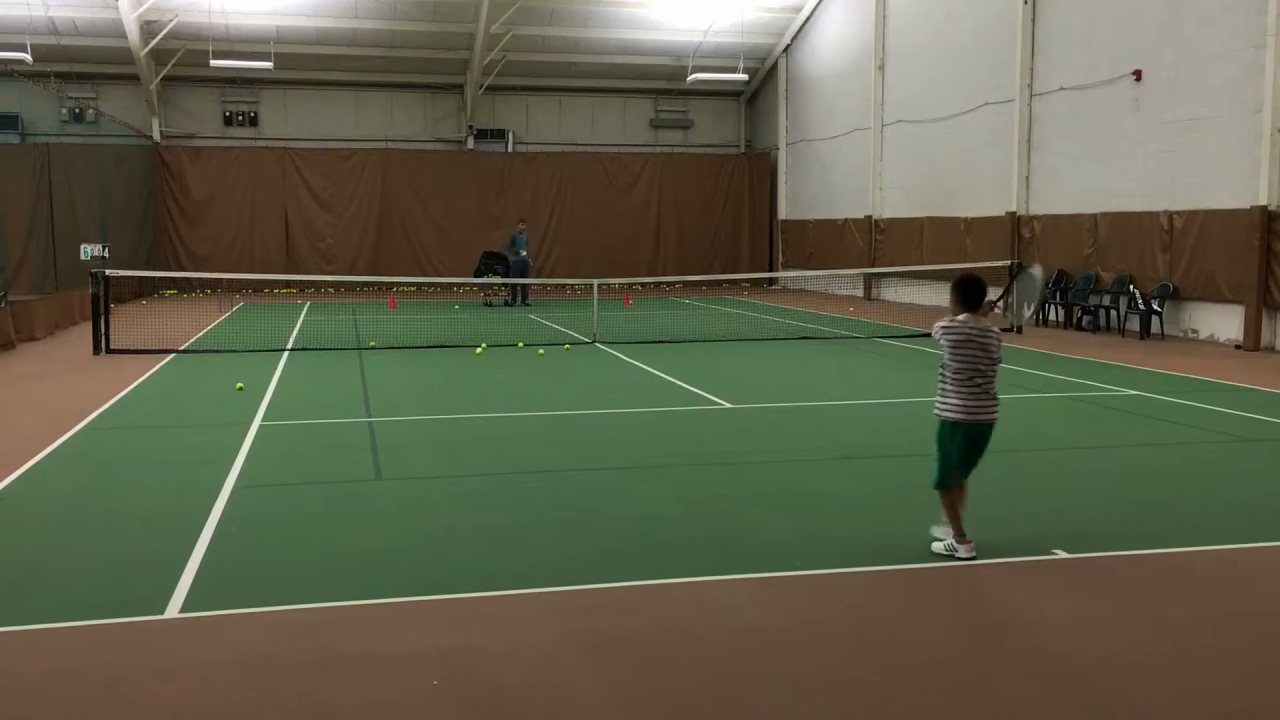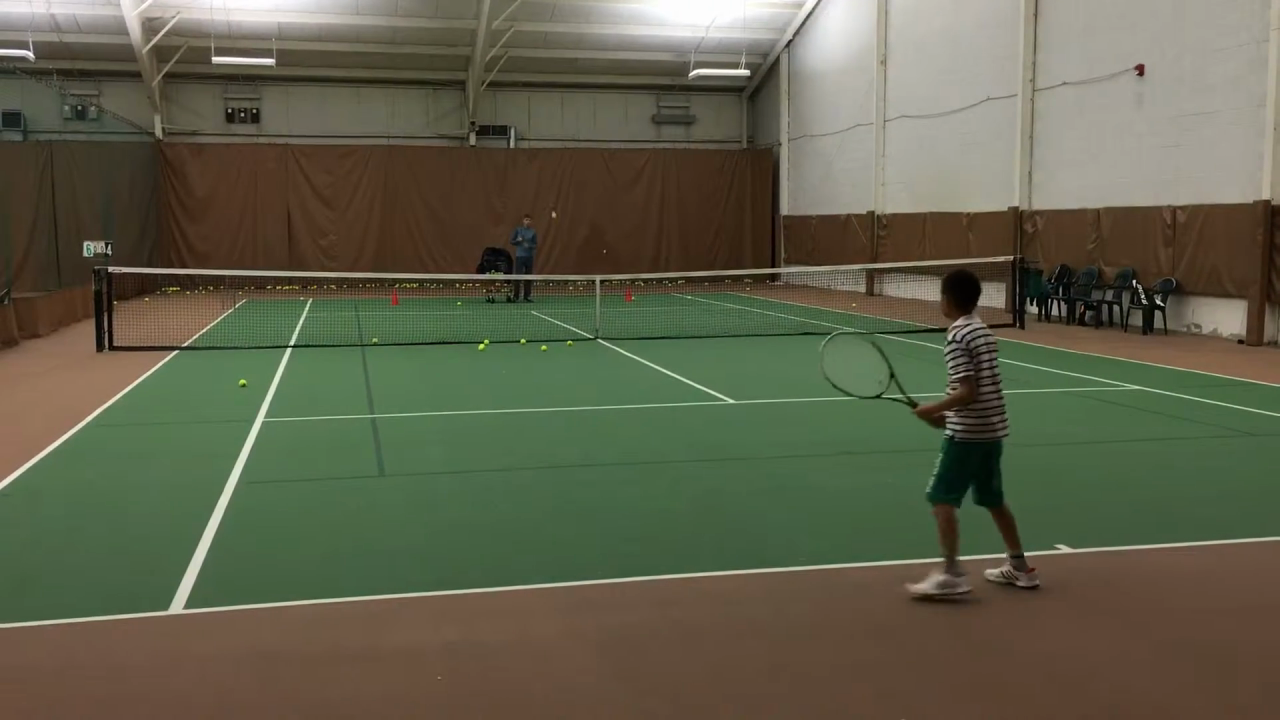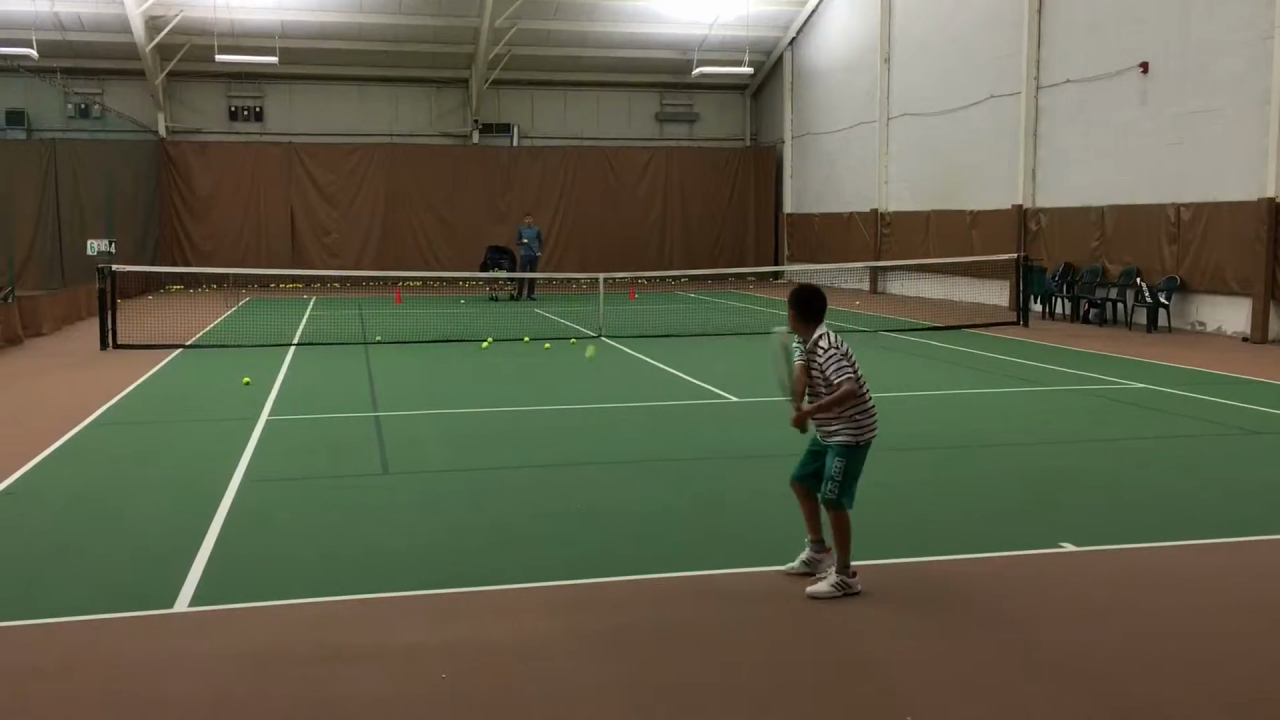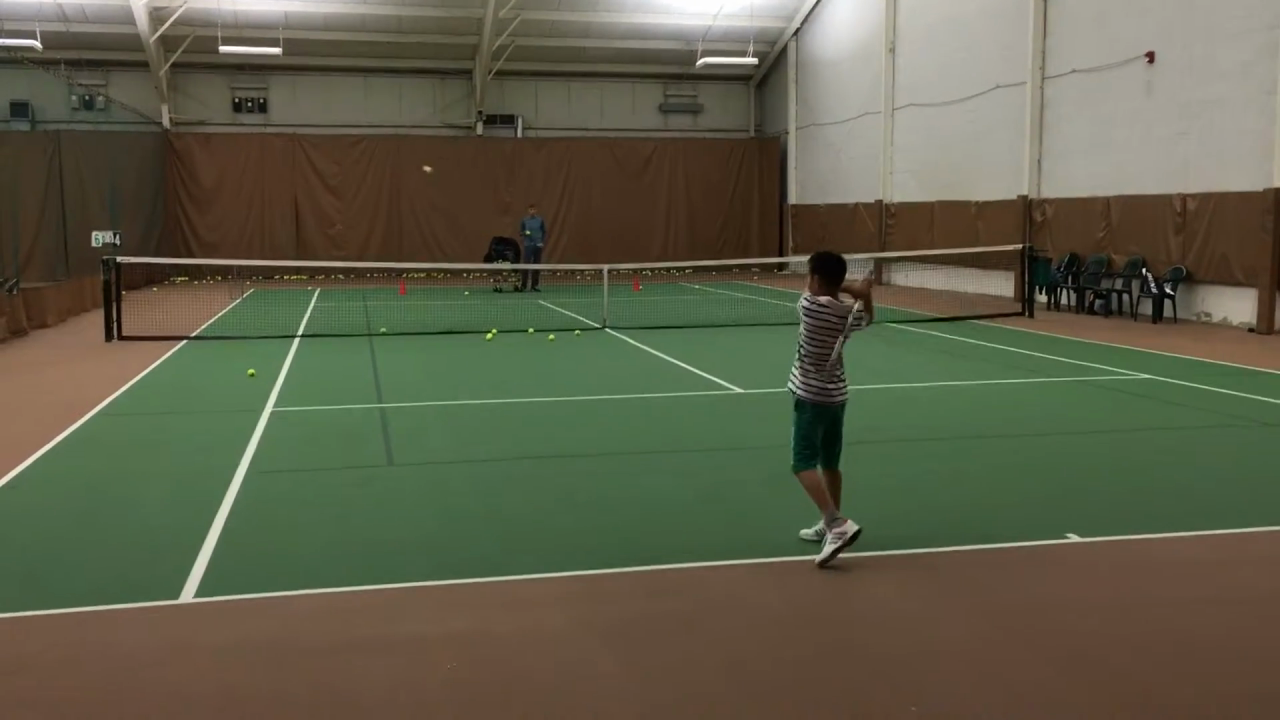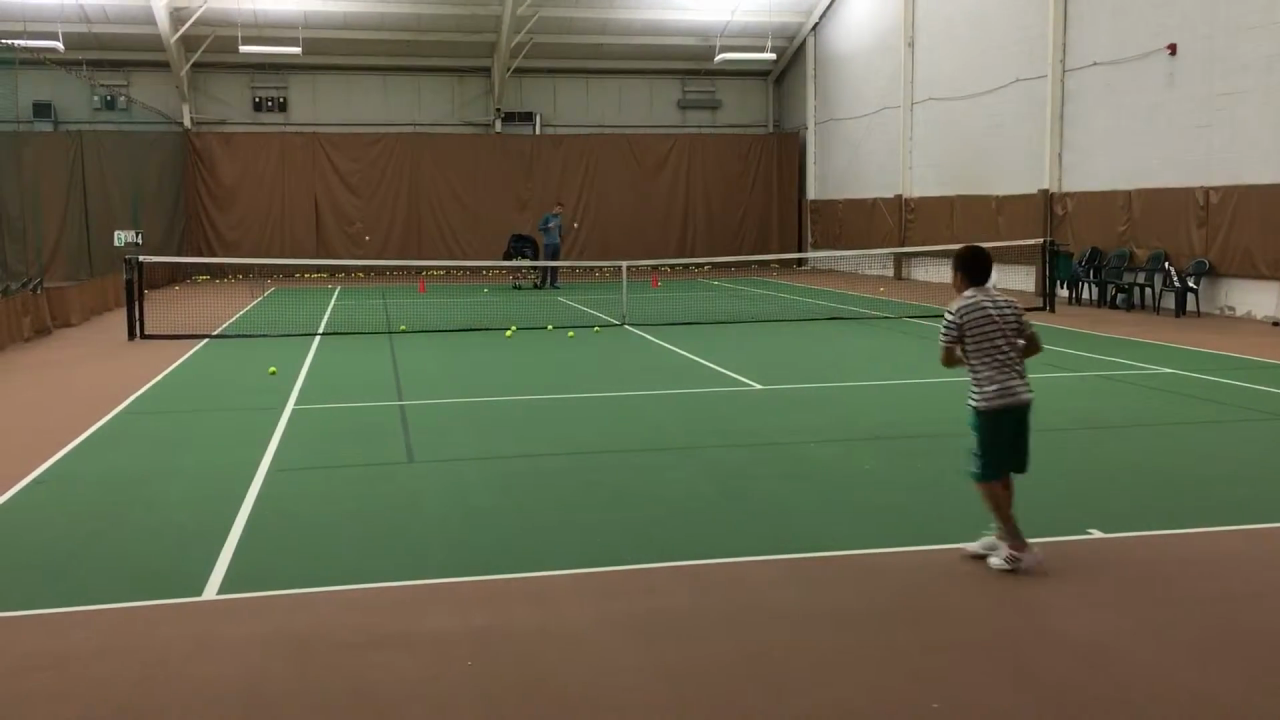
dt=1s
person 1, frame 1
left shoulder: (947, 328)
right shoulder: (993, 335)
left wrist: (975, 314)
left hip: (956, 415)
right hip: (986, 416)
left knee: (947, 479)
right knee: (957, 474)
left ankle: (961, 541)
right ankle: (952, 523)
person 1, frame 2
left shoulder: (957, 337)
right shoulder: (983, 331)
left elbow: (967, 392)
left wrist: (935, 409)
right wrist: (947, 411)
left hip: (968, 432)
right hip: (993, 428)
left knee: (941, 498)
right knee: (994, 499)
left ankle: (951, 573)
right ankle: (1020, 567)
person 1, frame 3
left shoulder: (827, 348)
right shoulder: (803, 343)
left elbow: (850, 390)
right elbow: (800, 376)
left wrist: (809, 412)
right wrist: (797, 407)
left hip: (851, 433)
right hip: (829, 430)
left knee: (833, 500)
right knee: (801, 482)
left ankle: (845, 575)
right ankle: (818, 550)
person 1, frame 4
left shoulder: (809, 306)
right shoulder: (851, 314)
left elbow: (814, 294)
right elbow: (868, 316)
left wrist: (852, 289)
right wrist: (862, 293)
left hip: (811, 397)
right hip: (836, 395)
left knee: (804, 465)
right knee: (829, 463)
left ankle: (838, 524)
right ankle: (831, 525)
person 1, frame 5
left shoulder: (959, 309)
right shoulder: (1009, 303)
left elbow: (947, 359)
right elbow: (1034, 346)
left hip: (990, 401)
right hip: (1019, 396)
left knee: (986, 475)
right knee: (1001, 469)
left ankle: (1018, 547)
right ankle: (1004, 536)
